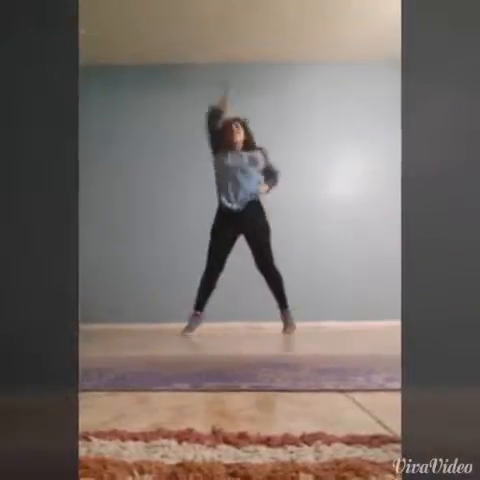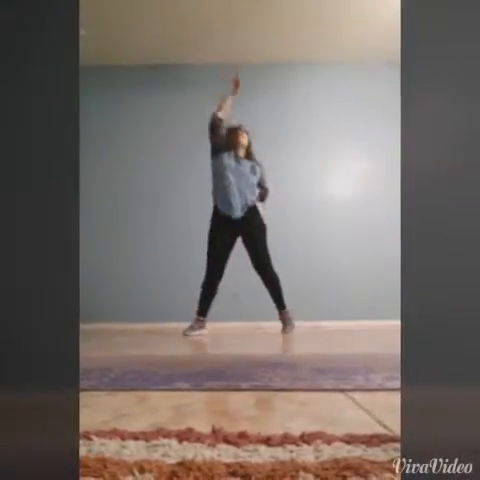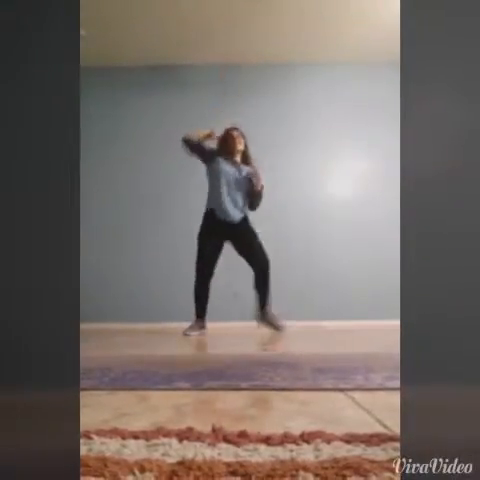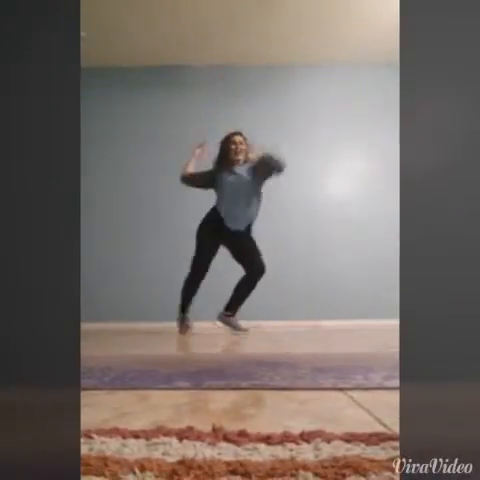
dt=0.2s
person 1, frame 1
left shoulder: (258, 154)
right shoulder: (220, 151)
left elbow: (273, 174)
right elbow: (212, 121)
left wrist: (267, 185)
right wrist: (219, 107)
left hip: (253, 215)
right hip: (226, 216)
left knee: (266, 265)
right knee: (213, 266)
left ankle: (286, 313)
right ankle: (197, 314)
person 1, frame 2
left shoulder: (254, 164)
right shoulder: (220, 154)
left elbow: (263, 190)
right elbow: (216, 122)
left wrist: (260, 194)
right wrist: (230, 96)
left hip: (250, 218)
right hip: (223, 219)
left knee: (264, 266)
right knee: (213, 270)
left ankle: (284, 313)
right ankle: (201, 319)
person 1, frame 3
left shoulder: (251, 170)
right shoulder: (216, 159)
left elbow: (253, 204)
right elbow: (188, 141)
left wrist: (258, 188)
right wrist: (209, 134)
left hip: (239, 224)
right hip: (214, 223)
left knee: (261, 264)
right knee: (204, 272)
left ankle: (264, 311)
right ankle: (200, 320)
person 1, frame 4
left shoulder: (256, 169)
right shoulder: (218, 173)
left elbow: (278, 167)
right elbow: (187, 179)
left wrist: (258, 157)
right wrist: (196, 154)
left hip: (241, 232)
right hip: (214, 226)
left knee: (257, 269)
right knee: (198, 270)
left ankle: (228, 313)
right ankle: (183, 316)
